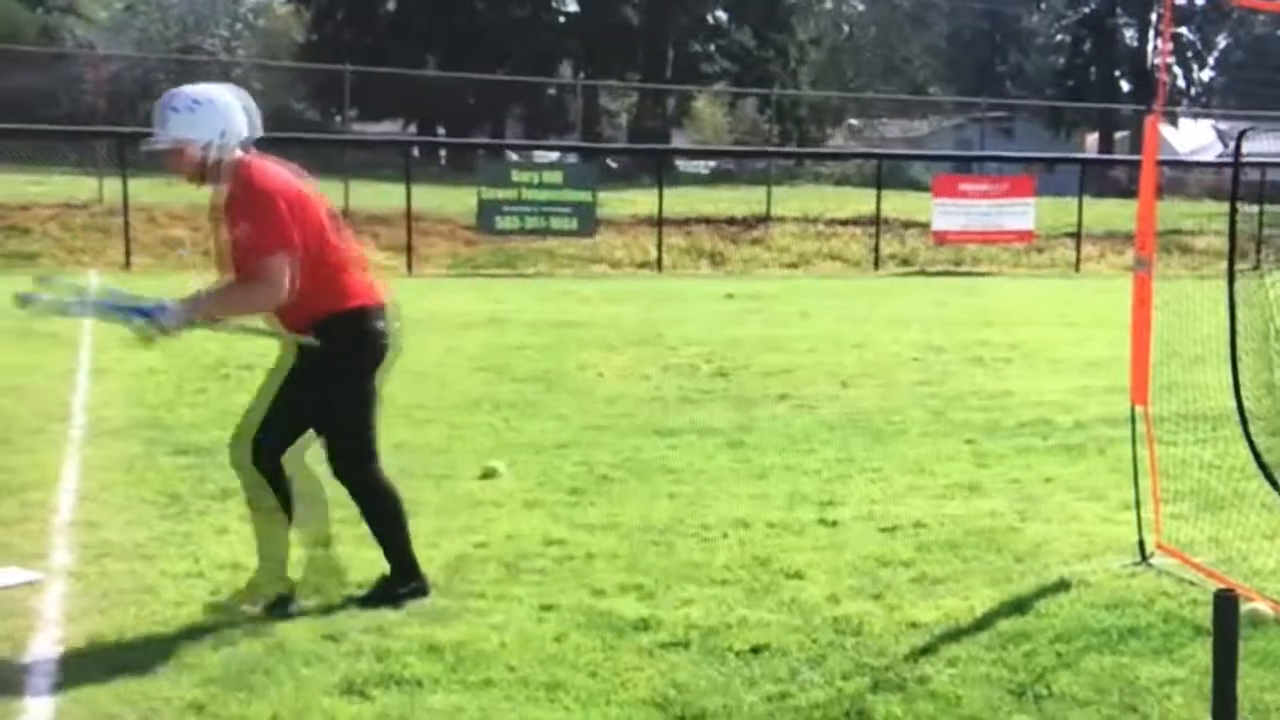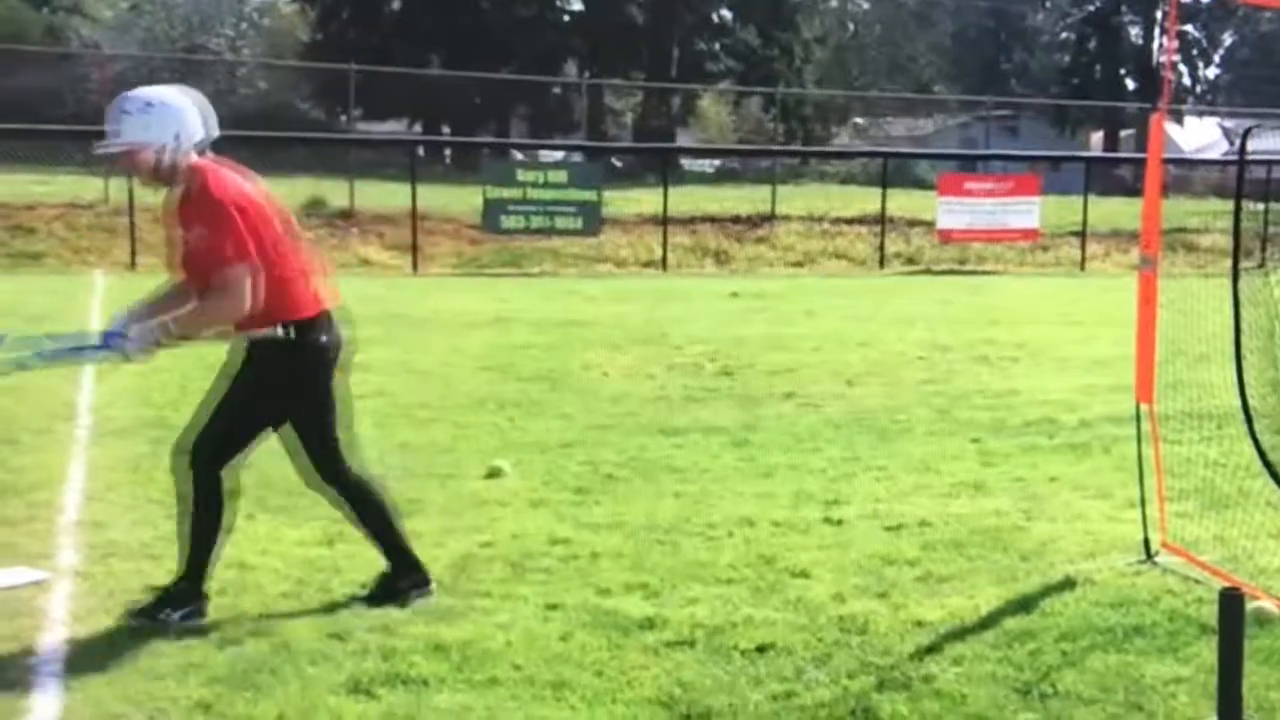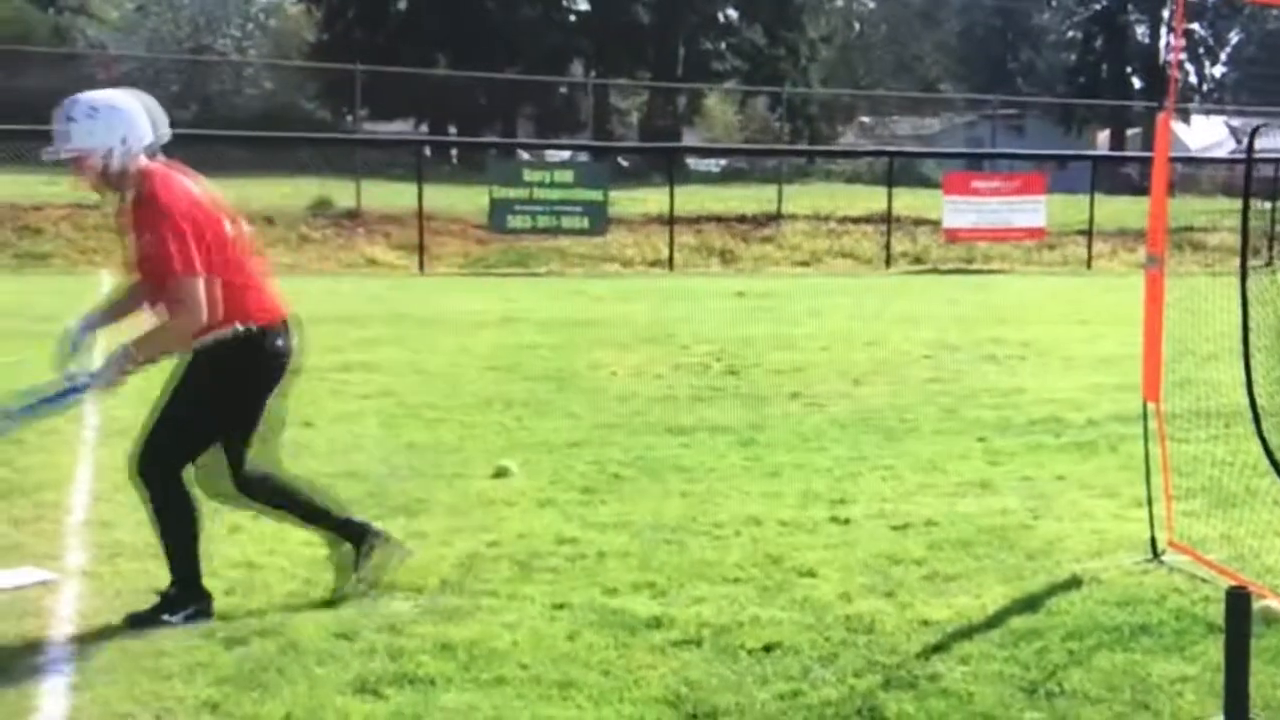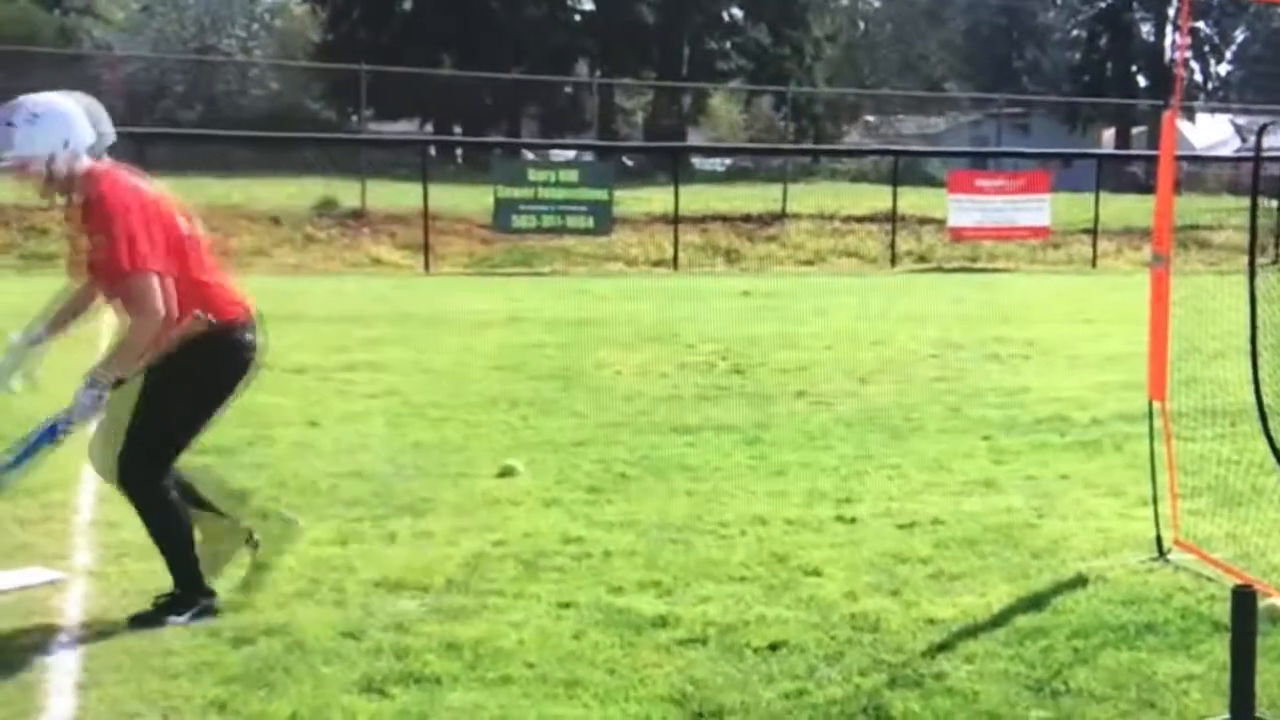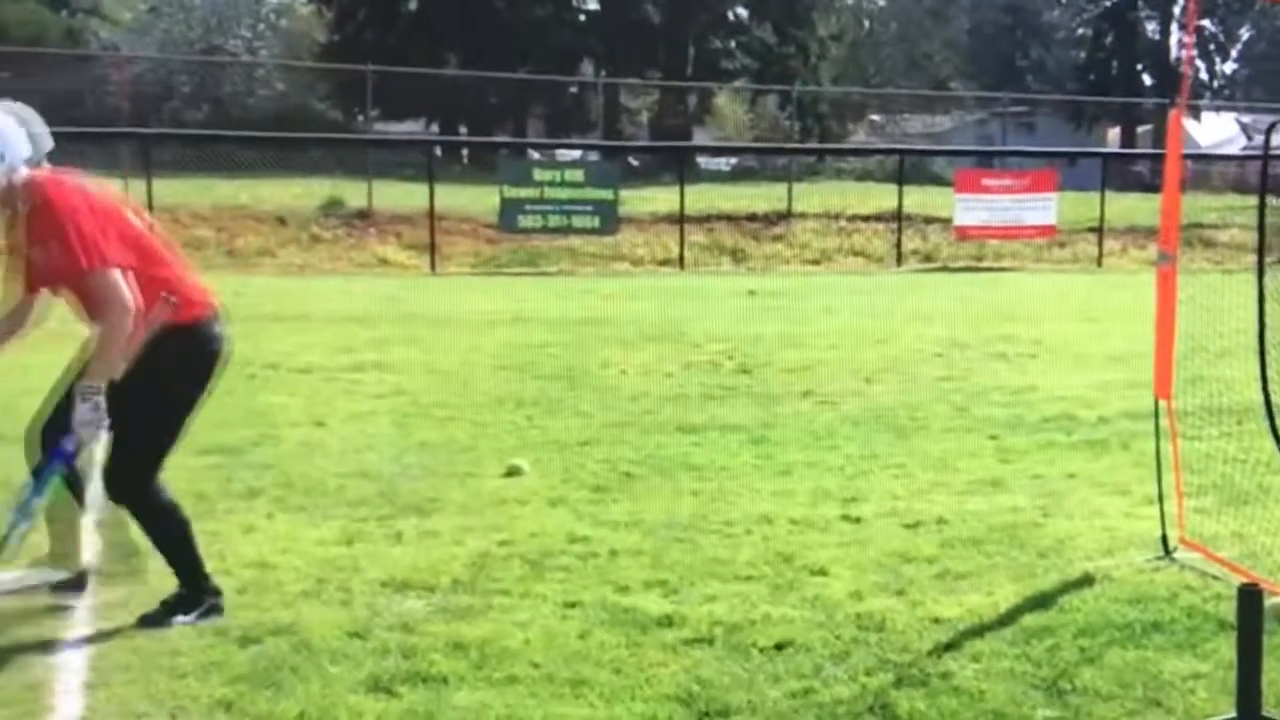
dt=0.1s
person 1, frame 1
left shoulder: (264, 189)
right shoulder: (242, 184)
left elbow: (272, 290)
right elbow: (250, 278)
left wrist: (188, 310)
right wrist: (182, 304)
left hip: (343, 332)
right hip: (335, 331)
left knee: (257, 451)
right knee: (354, 465)
left ankle: (276, 581)
right ankle: (406, 576)
person 1, frame 2
left shoulder: (216, 196)
right shoulder: (194, 193)
left elbow: (236, 304)
right elbow: (199, 282)
left wrist: (159, 332)
right wrist: (140, 312)
left hip: (292, 339)
right hip: (295, 338)
left knee: (201, 457)
right knee: (327, 467)
left ankle: (189, 593)
right ankle: (406, 572)
person 1, frame 3
left shoulder: (165, 202)
right shoulder: (146, 195)
left elbow: (195, 314)
right elbow: (150, 282)
left wrist: (122, 360)
right wrist: (91, 322)
left hip: (245, 346)
right hip: (249, 340)
left knee: (155, 466)
right knee: (237, 475)
left ankle: (188, 596)
right ankle: (362, 540)
person 1, frame 4
left shoulder: (114, 202)
right shoulder: (97, 193)
left elbow: (151, 314)
right elbow: (97, 283)
left wrist: (100, 380)
left hip: (216, 341)
right hip: (190, 337)
left knee: (136, 470)
right knee: (113, 453)
left ankle: (193, 595)
right ankle: (250, 527)
person 1, frame 5
left shoulder: (63, 206)
left elbow: (123, 308)
left wrist: (92, 390)
left hip: (183, 335)
right hip: (140, 337)
left knee: (126, 476)
right knee: (55, 438)
left ankle: (200, 594)
